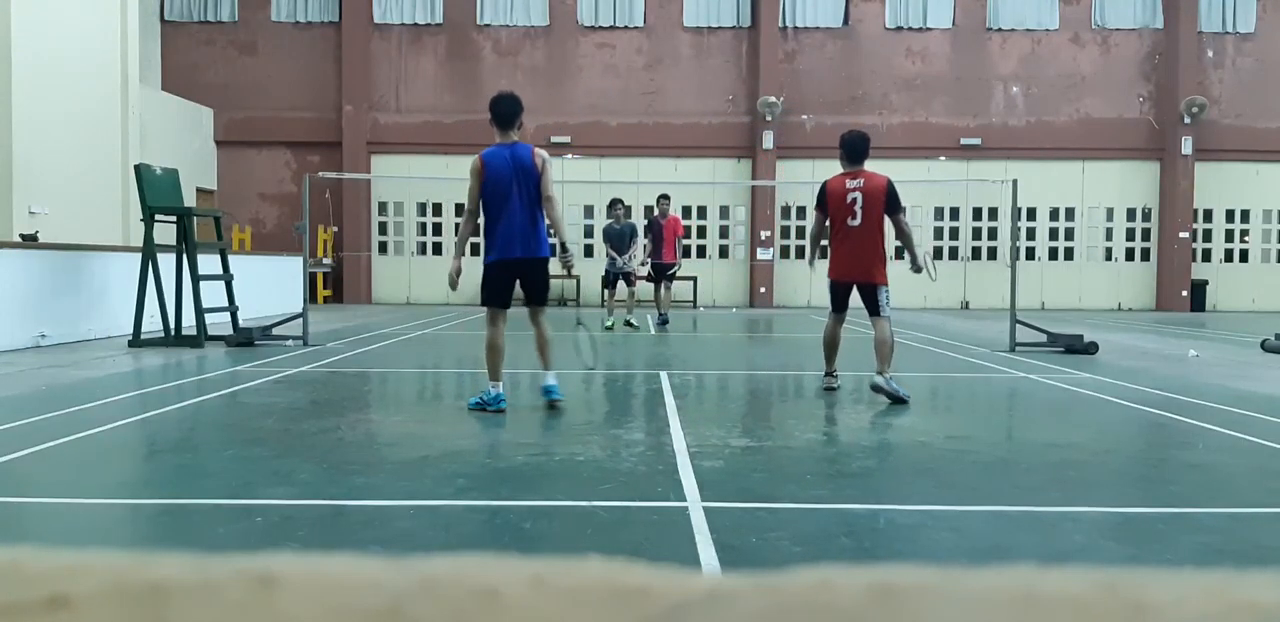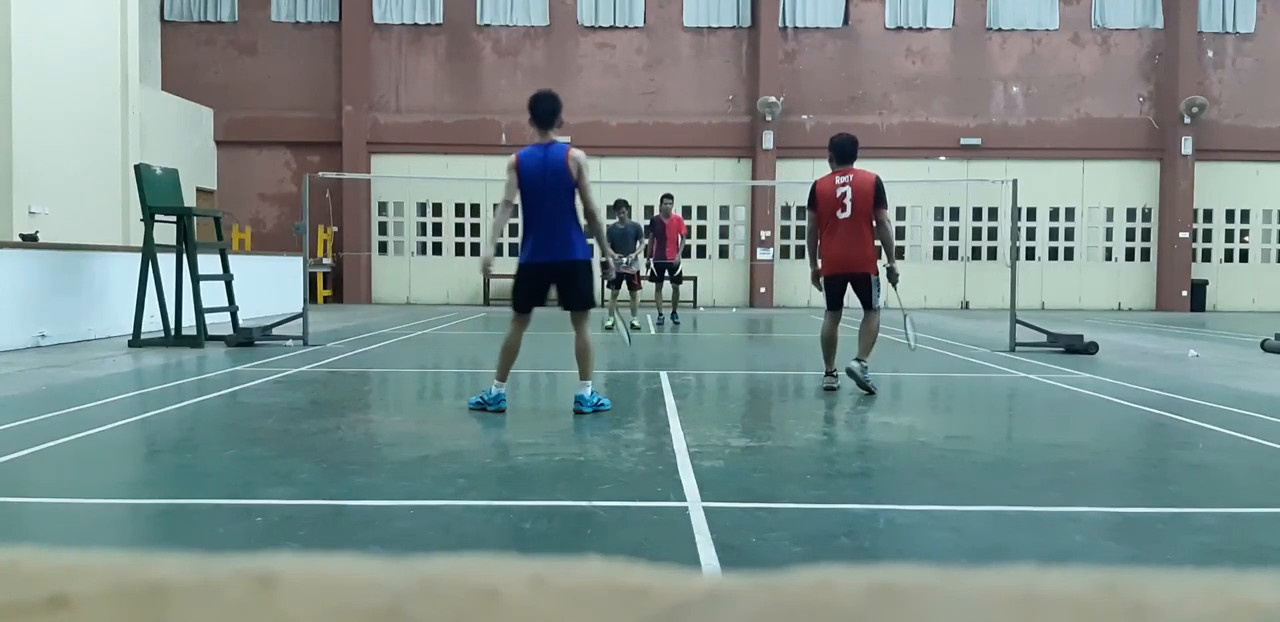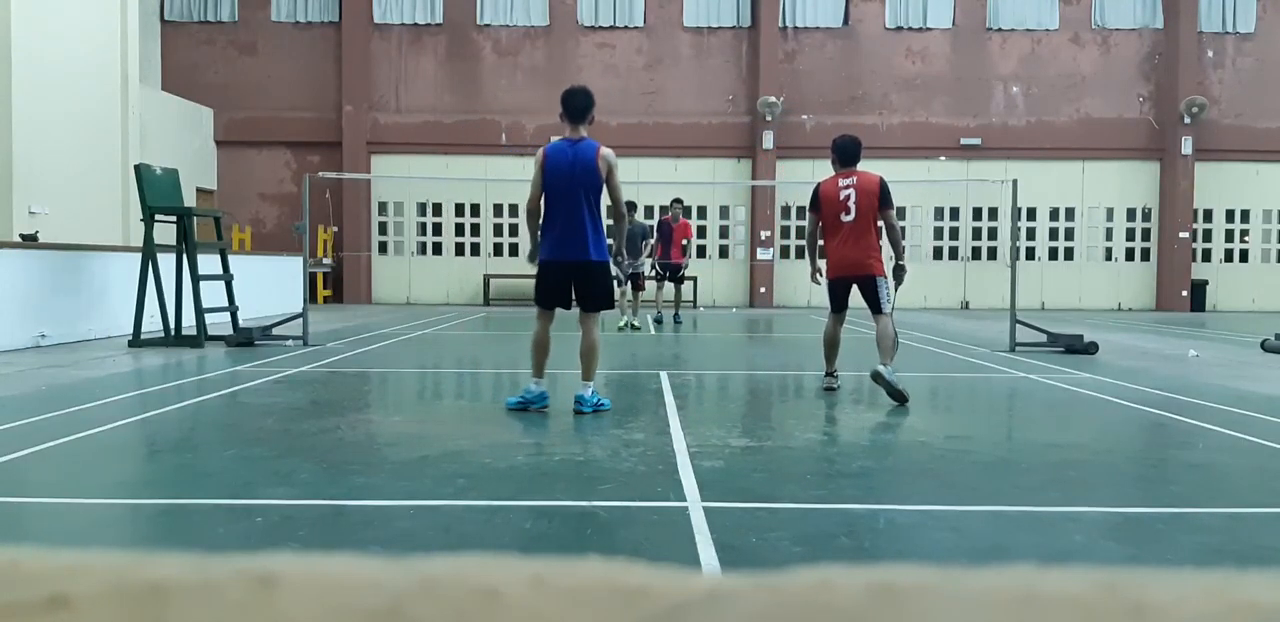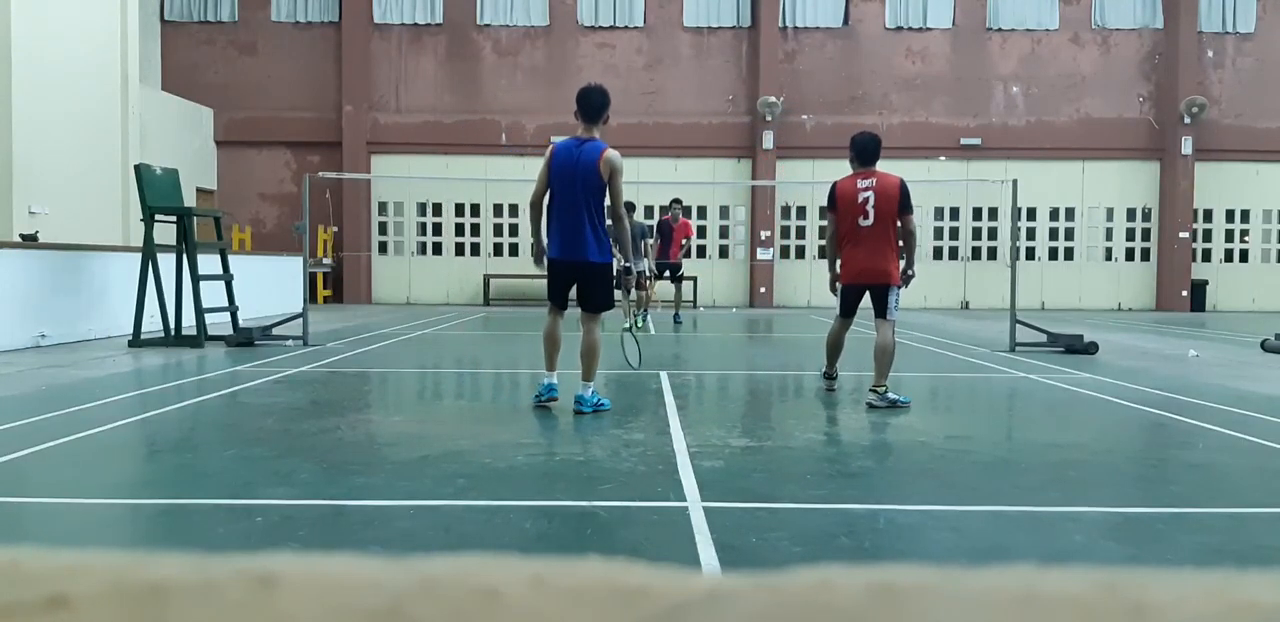
dt=0.3s
person 1, frame 1
left shoulder: (481, 162)
right shoulder: (539, 157)
left elbow: (472, 213)
right elbow: (548, 200)
left wrist: (457, 256)
right wrist: (564, 244)
left hip: (499, 254)
right hip: (535, 252)
left knee: (496, 322)
right knee: (538, 318)
left ankle: (495, 392)
right ankle: (549, 381)
person 1, frame 2
left shoulder: (517, 161)
right shoulder: (574, 157)
left elbow: (506, 205)
right elbow: (590, 210)
left wrist: (489, 247)
right wrist: (606, 252)
left hip: (534, 257)
right hip: (574, 255)
left knee: (519, 323)
right knee: (581, 323)
left ankle: (496, 392)
right ankle: (586, 394)
person 1, frame 3
left shoulder: (545, 154)
right shoulder: (604, 156)
left elbow: (532, 206)
right elbow: (619, 210)
left wrist: (534, 245)
right wrist: (620, 248)
left hip: (553, 253)
right hip: (591, 254)
left knee: (544, 319)
right knee: (589, 322)
left ankle: (537, 388)
right ankle: (586, 394)
person 1, frame 4
left shoulder: (554, 152)
right shoulder: (610, 158)
left elbow: (536, 202)
right elbow: (618, 214)
left wrist: (538, 242)
right wrist: (628, 260)
left hip: (559, 252)
right hip: (595, 254)
left knee: (555, 313)
right knee: (591, 322)
left ankle: (549, 381)
right ankle: (586, 394)
person 2, frame 1
left shoulder: (829, 186)
right shoulder: (883, 184)
left elbow: (818, 228)
right elbow: (901, 226)
left wrist: (812, 252)
right wrist: (914, 257)
left hip: (839, 269)
right hip: (872, 269)
left knee: (836, 318)
right knee: (881, 321)
left ankle: (829, 373)
right ankle: (883, 375)
person 2, frame 2
left shoulder: (819, 186)
right shoulder: (872, 181)
left elbow: (812, 230)
right elbow: (883, 224)
left wrist: (814, 265)
right wrist: (891, 262)
left hip: (831, 263)
right hip: (863, 261)
left knee: (832, 316)
right knee: (872, 312)
left ankle: (830, 373)
right ankle: (860, 362)
person 2, frame 3
left shoulder: (822, 188)
right shoulder: (876, 182)
left elbow: (812, 231)
right elbow: (891, 224)
left wrist: (813, 263)
right wrist: (900, 260)
left hip: (837, 266)
right hip: (869, 264)
left knee: (835, 318)
right knee: (883, 317)
left ankle: (830, 375)
right ankle: (885, 367)
person 2, frame 4
left shoulder: (839, 188)
right shoulder: (896, 184)
left elbow: (831, 233)
right elbow: (909, 230)
left wrist: (832, 270)
right wrist: (909, 265)
left hip: (851, 270)
right hip: (886, 271)
left knee: (842, 322)
right knee: (885, 327)
left ankle: (829, 375)
right ankle: (878, 390)
